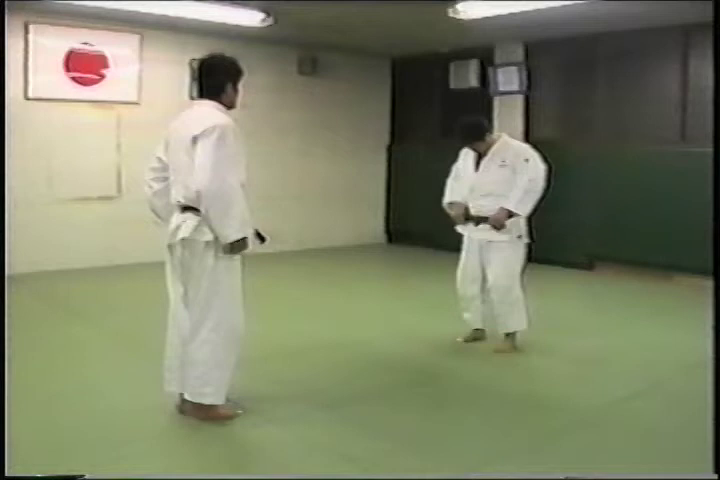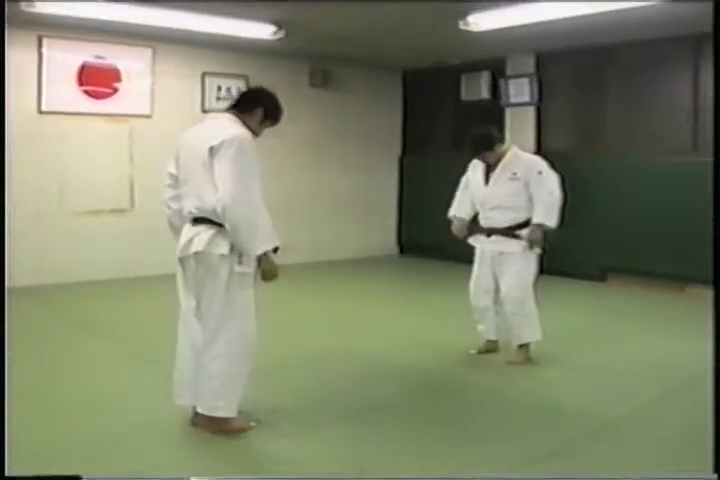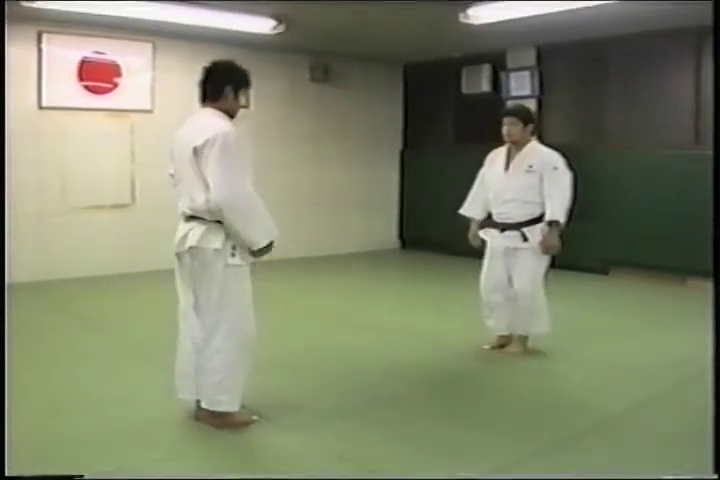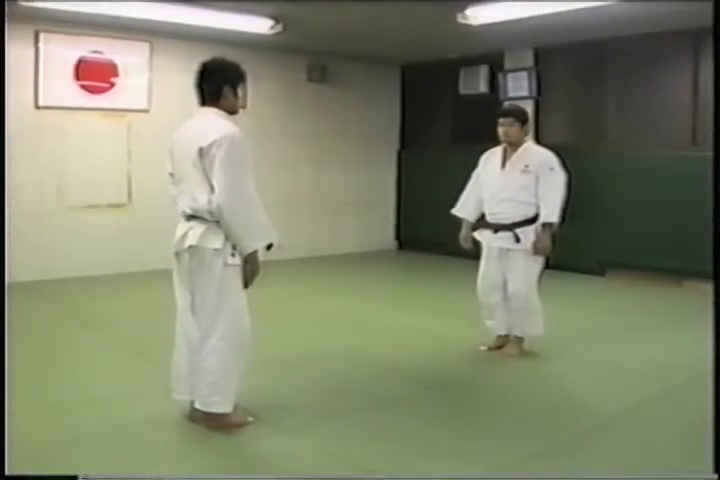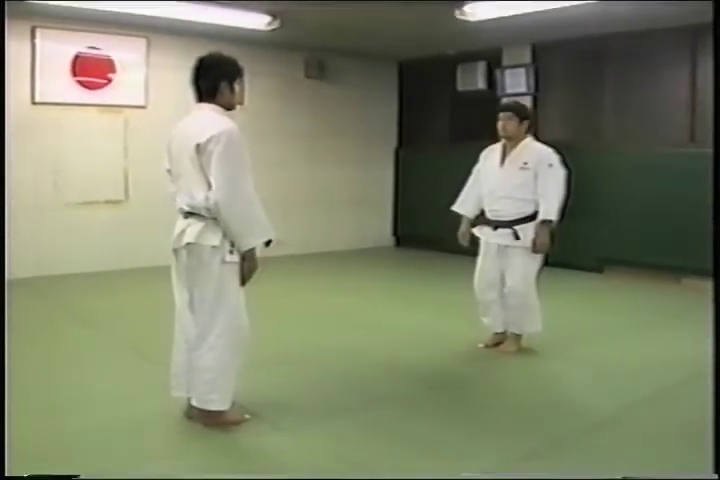
dt=1s
person 1, frame 1
left shoulder: (182, 122)
right shoulder: (218, 124)
left elbow: (157, 180)
right elbow: (212, 185)
left wrist: (176, 219)
right wrist: (235, 232)
left hip: (183, 229)
right hip: (210, 235)
left knee: (187, 313)
right knee: (216, 317)
left ankle: (188, 392)
right ankle: (202, 400)
person 1, frame 2
left shoulder: (194, 133)
right shoulder: (236, 137)
left elbow: (173, 193)
right elbow: (239, 201)
right wrist: (264, 252)
left hip: (192, 240)
right hip: (221, 245)
left knee: (197, 325)
right knee: (228, 330)
left ankle: (201, 404)
right ankle: (215, 412)
person 1, frame 3
left shoulder: (187, 129)
right shoulder: (223, 132)
right elbow: (231, 196)
right wrist: (261, 238)
left hip: (191, 234)
right hip: (218, 240)
left knee: (199, 321)
right knee: (229, 324)
left ankle: (203, 398)
right ankle: (218, 406)
person 1, frame 4
left shoulder: (185, 131)
right shoulder: (225, 133)
right elbow: (233, 199)
right wrist: (251, 248)
left hip: (189, 234)
right hip: (217, 241)
left knee: (195, 321)
right knee: (223, 325)
left ankle: (197, 400)
right ankle: (213, 407)
person 1, frame 5
left shoulder: (182, 128)
right shoulder: (223, 129)
right elbow: (230, 196)
right wrist: (248, 245)
left hip: (187, 232)
right hip: (215, 239)
left knee: (193, 319)
right knee: (221, 323)
left ankle: (195, 398)
right ankle: (211, 405)
person 2, frame 1
left shoulder: (519, 152)
right shoulder: (466, 154)
left elbow: (533, 183)
right elbow: (455, 180)
left wrist: (507, 211)
right wrist: (454, 204)
left hip: (506, 230)
right hip: (474, 228)
left knee: (503, 282)
right knee: (468, 279)
left ankle: (510, 335)
right ankle: (478, 327)
person 2, frame 2
left shoulder: (529, 164)
right shoulder: (475, 166)
left elbow: (548, 195)
right elbow: (466, 193)
left wrist: (539, 228)
right wrist: (459, 218)
left hip: (518, 241)
right hip: (486, 240)
left knee: (516, 293)
right knee: (481, 291)
left ankle: (523, 346)
right ankle: (491, 339)
person 2, frame 3
left shoulder: (547, 158)
right shoulder: (494, 157)
left elbow: (558, 196)
right elbow: (481, 191)
left wrist: (553, 231)
right wrist: (475, 224)
left hip: (530, 235)
right hip: (498, 234)
left knee: (526, 289)
right knee: (492, 286)
left ankle: (522, 337)
right ankle: (503, 333)
person 2, frame 4
left shoulder: (542, 159)
right shoulder: (489, 158)
left elbow: (552, 197)
right elbow: (475, 192)
left wrist: (545, 233)
right wrist: (466, 226)
left hip: (524, 235)
right hip: (493, 235)
left knee: (521, 289)
right knee: (489, 286)
left ankle: (518, 337)
right ankle: (502, 333)
person 2, frame 5
left shoulder: (542, 155)
right shoulder: (489, 153)
left elbow: (551, 194)
right elbow: (475, 189)
left wrist: (544, 230)
right wrist: (465, 222)
left hip: (523, 232)
right hip: (492, 231)
left knee: (519, 286)
right knee: (485, 284)
left ankle: (516, 334)
right ankle: (498, 330)
